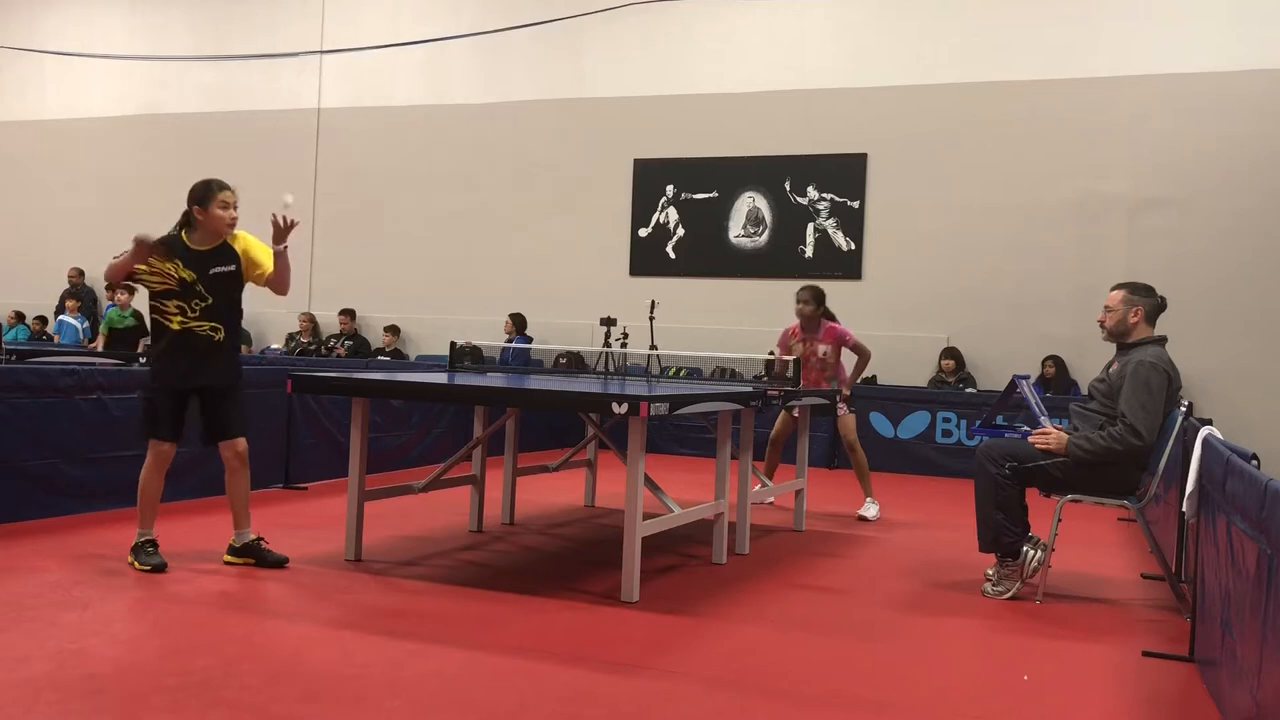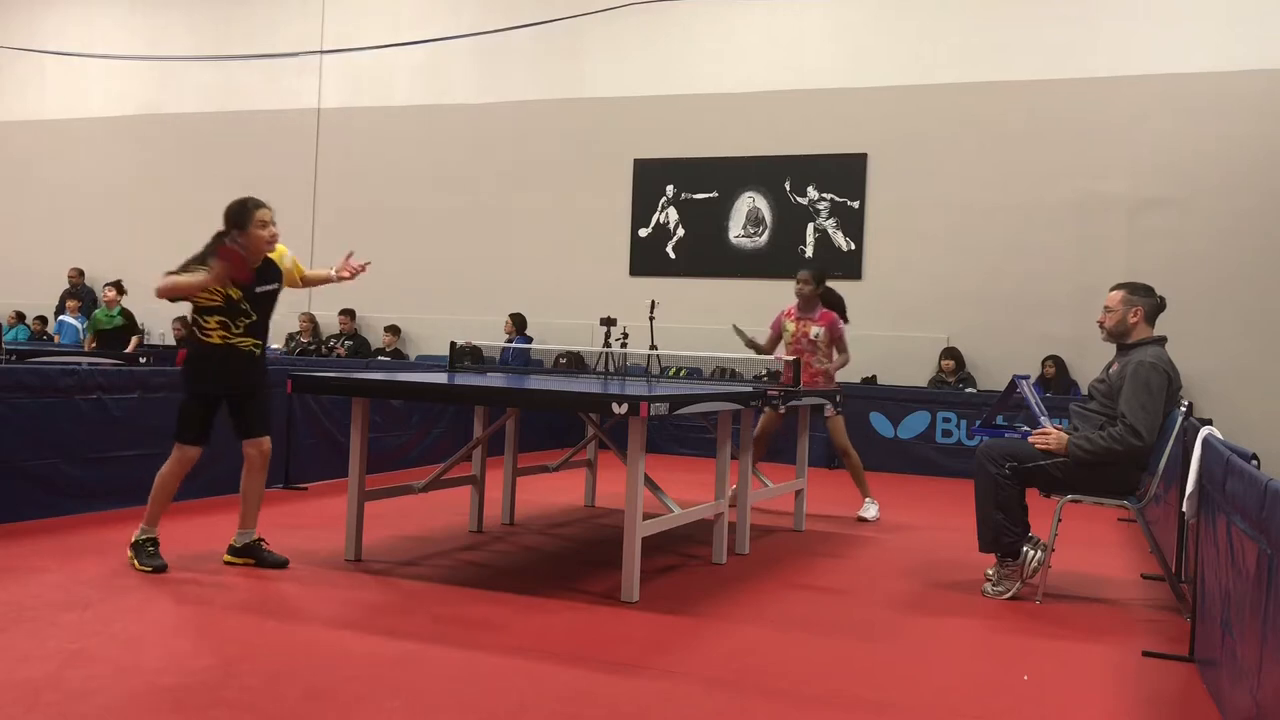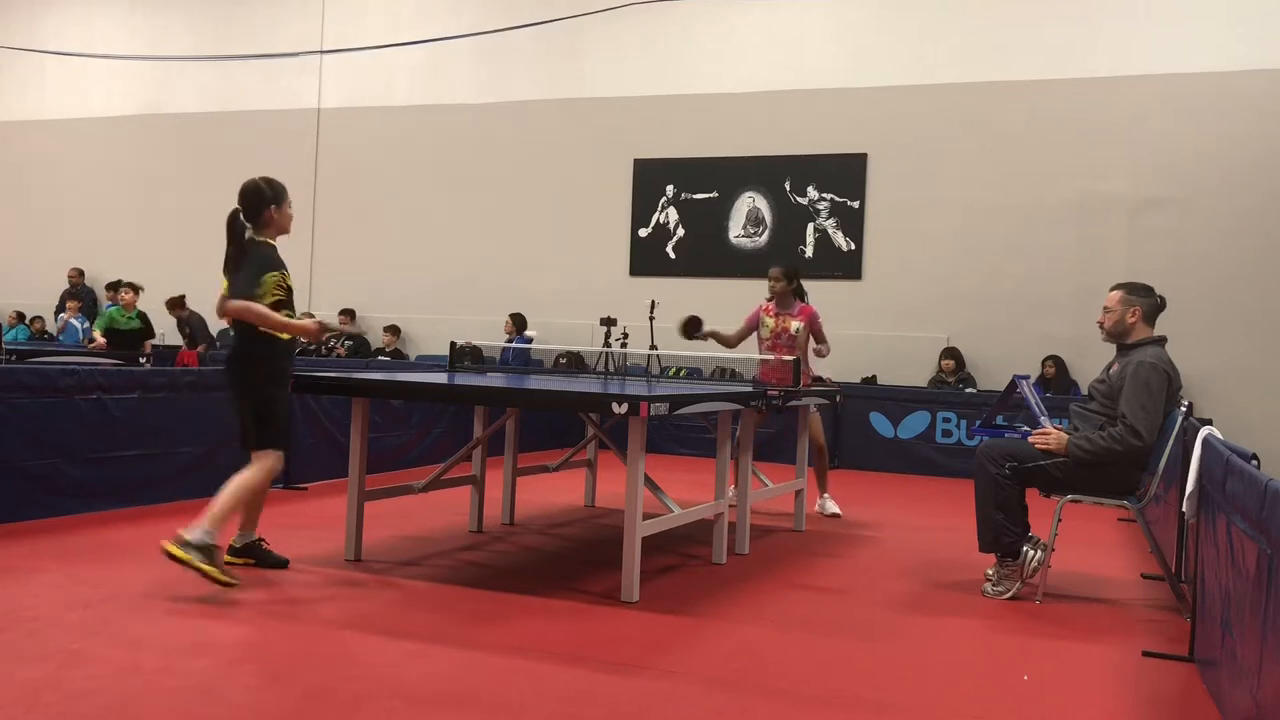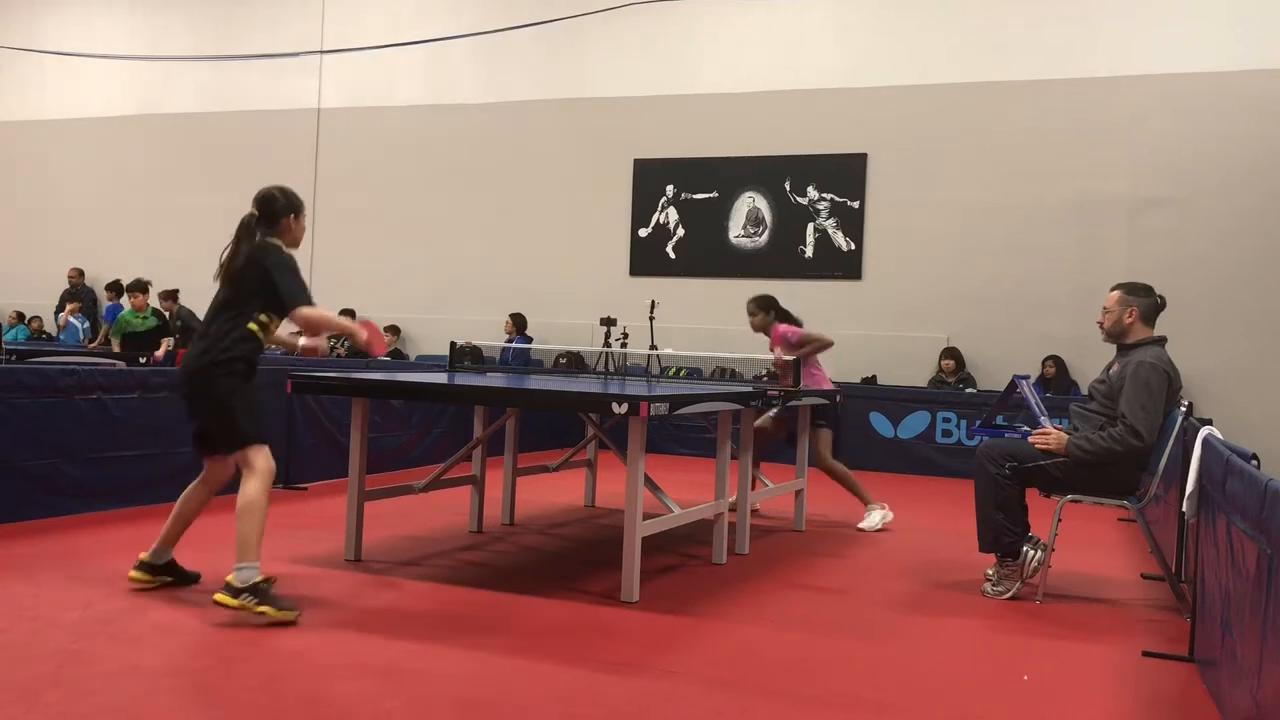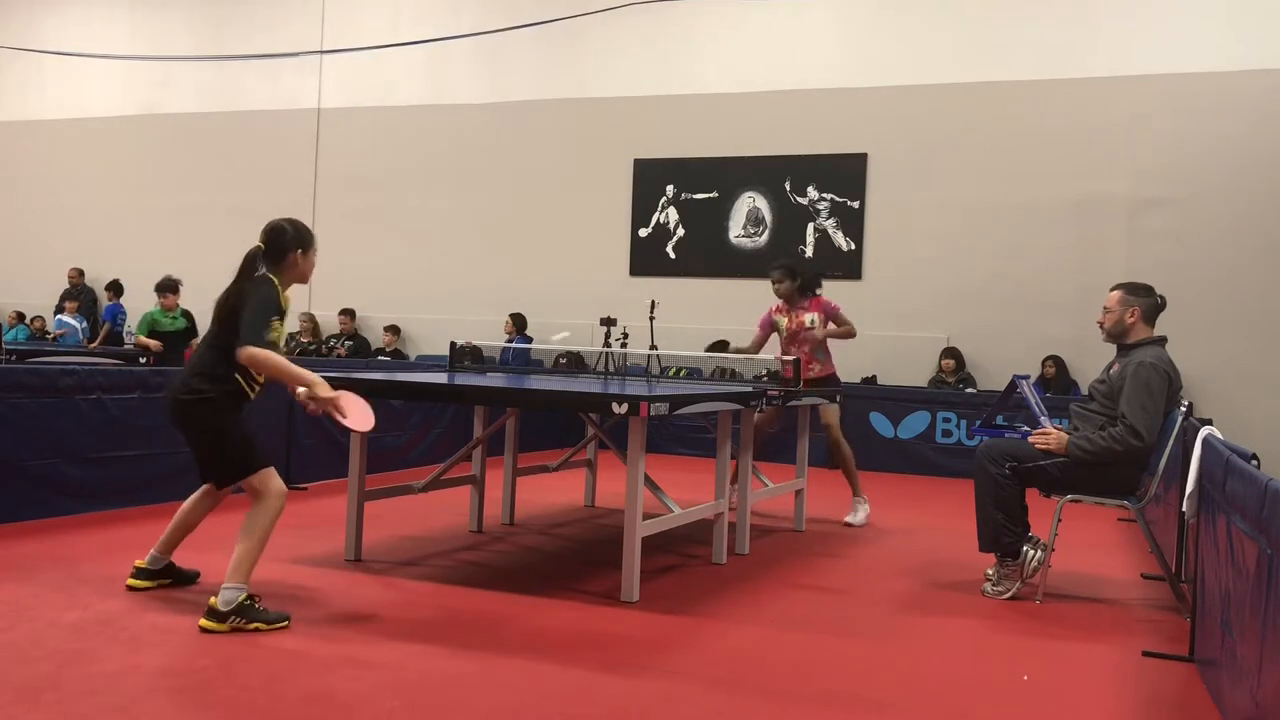
dt=0.4s
person 1, frame 1
left shoulder: (241, 246)
right shoulder: (167, 249)
left elbow: (280, 287)
right elbow: (113, 274)
left wrist: (280, 247)
right wrist: (131, 256)
left hip: (220, 367)
right hip: (171, 366)
left knee: (236, 451)
right knee: (161, 451)
left ankle: (243, 541)
right ankle: (143, 540)
person 1, frame 2
left shoulder: (278, 260)
right shoulder: (213, 259)
left elbow: (302, 279)
right elbow: (163, 289)
left wrist: (334, 275)
right wrist: (205, 279)
left hip: (250, 371)
right hip: (205, 371)
left knee: (259, 450)
right knee: (185, 454)
left ankle: (244, 541)
right ankle: (144, 538)
person 1, frame 3
left shoulder: (251, 248)
right shoulder: (259, 254)
right elbow: (231, 306)
right wrist: (295, 326)
left hip: (259, 366)
right hip: (258, 368)
left knee: (266, 456)
right knee: (266, 461)
left ankle: (246, 541)
right ankle: (196, 540)
person 1, frame 4
left shoulder: (247, 254)
right shoulder: (276, 257)
right elbow: (302, 313)
left wrist: (296, 344)
right wrist: (352, 328)
left hip: (203, 369)
right hip: (221, 371)
left knee: (219, 469)
right knee: (259, 466)
left ankle: (156, 560)
right ankle: (244, 582)
person 1, frame 5
left shoulder: (263, 290)
right shoulder: (263, 293)
left elbow: (255, 359)
right elbow: (250, 354)
left wrist: (296, 389)
right wrist: (313, 380)
left hip: (201, 400)
right hip: (206, 404)
left knee: (219, 486)
right knee: (270, 492)
left ankle: (152, 565)
right ankle: (228, 604)
person 2, frame 1
left shoulder: (1147, 364)
right shoulder: (1130, 356)
left elbow: (1133, 437)
left wrist: (1070, 445)
right wrist: (1067, 433)
left hip: (1109, 468)
right hip: (1095, 455)
left knee: (994, 455)
right knee: (996, 452)
left ankle: (1013, 553)
right ankle: (1019, 545)
person 2, frame 2
left shoulder: (1147, 364)
right shoulder: (1130, 356)
left elbow: (1133, 438)
left wrist: (1069, 445)
right wrist: (1067, 433)
left hip: (1109, 468)
right hip: (1095, 456)
left knee: (993, 455)
right knee: (997, 452)
left ankle: (1013, 554)
right ankle: (1019, 546)
person 2, frame 3
left shoulder: (1147, 365)
right shoulder: (1131, 356)
left elbow: (1133, 438)
left wrist: (1070, 445)
right wrist: (1067, 433)
left hip: (1109, 468)
right hip: (1095, 456)
left knee: (994, 455)
right knee: (997, 452)
left ankle: (1013, 554)
right ankle: (1020, 545)
person 2, frame 4
left shoulder: (1147, 365)
right shoulder: (1131, 357)
left elbow: (1133, 438)
left wrist: (1070, 445)
right wrist: (1067, 433)
left hip: (1109, 468)
right hip: (1094, 456)
left knee: (994, 455)
right knee: (996, 451)
left ankle: (1013, 554)
right ankle: (1020, 545)
person 2, frame 5
left shoulder: (1147, 365)
right shoulder: (1131, 357)
left elbow: (1133, 438)
left wrist: (1070, 445)
right wrist: (1067, 433)
left hip: (1109, 468)
right hip: (1093, 456)
left knee: (994, 455)
right knee: (996, 452)
left ankle: (1013, 554)
right ankle: (1020, 545)
person 3, frame 1
left shoulder: (835, 332)
right shoulder: (789, 334)
left elbow: (865, 354)
left wrist: (848, 385)
left knee: (850, 441)
right knee: (776, 437)
left ankle: (870, 501)
person 3, frame 2
left shoulder: (830, 320)
right shoulder: (784, 317)
left elbow: (844, 355)
right elbow: (767, 350)
left wrist: (834, 366)
right wrist: (752, 344)
left hip: (822, 387)
left knee: (843, 447)
right knee: (759, 437)
left ankle: (869, 500)
person 3, frame 3
left shoulder: (808, 313)
right shoulder: (761, 312)
left elbow: (824, 343)
right elbow: (733, 342)
left wrist: (823, 350)
right wrist: (711, 334)
left hip: (799, 385)
left knee: (818, 443)
left ankle: (824, 497)
right ankle: (738, 489)
person 3, frame 4
left shoulder: (784, 332)
right shoulder: (775, 341)
left elbow: (827, 341)
left wrist: (793, 357)
left knee: (823, 461)
right knee: (755, 433)
left ankle: (876, 508)
person 3, frame 5
left shoulder: (821, 304)
right shoulder: (774, 314)
left elbow: (851, 330)
right elbow: (753, 350)
left wrist: (824, 332)
right wrist: (733, 351)
left hip: (822, 378)
left knee: (834, 435)
right knee: (754, 429)
left ankle: (860, 500)
right ankle: (733, 487)
